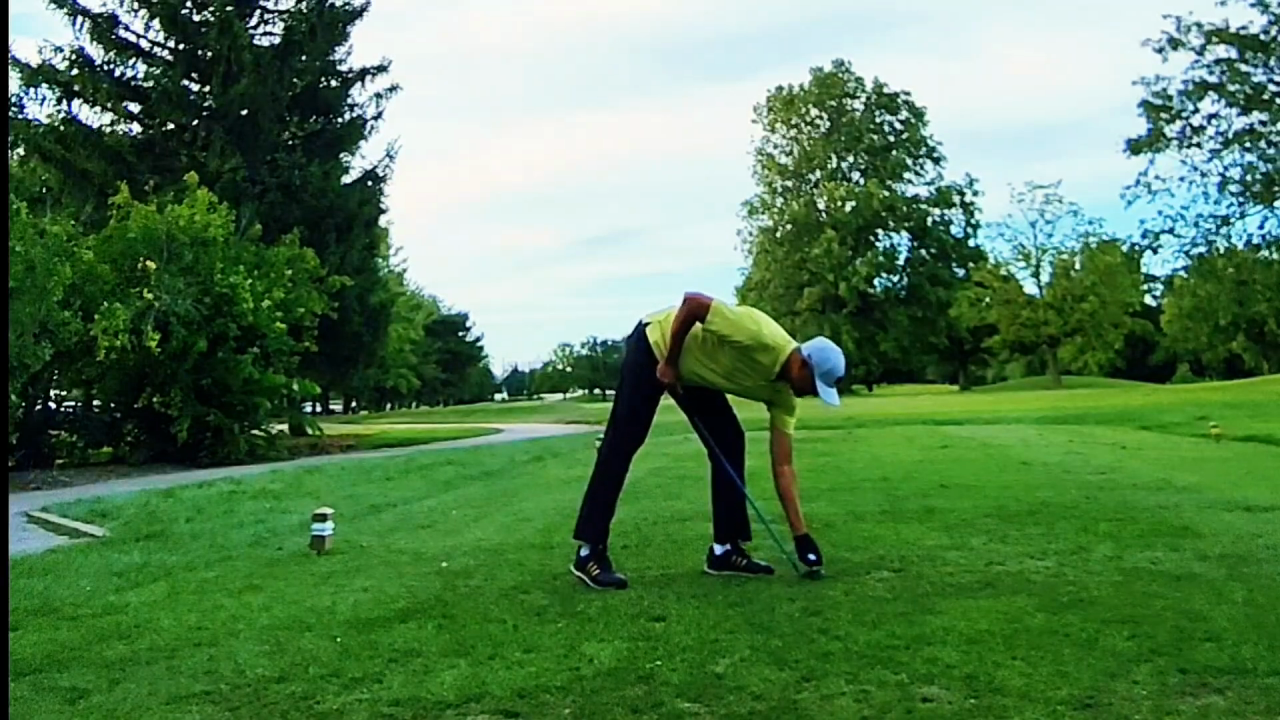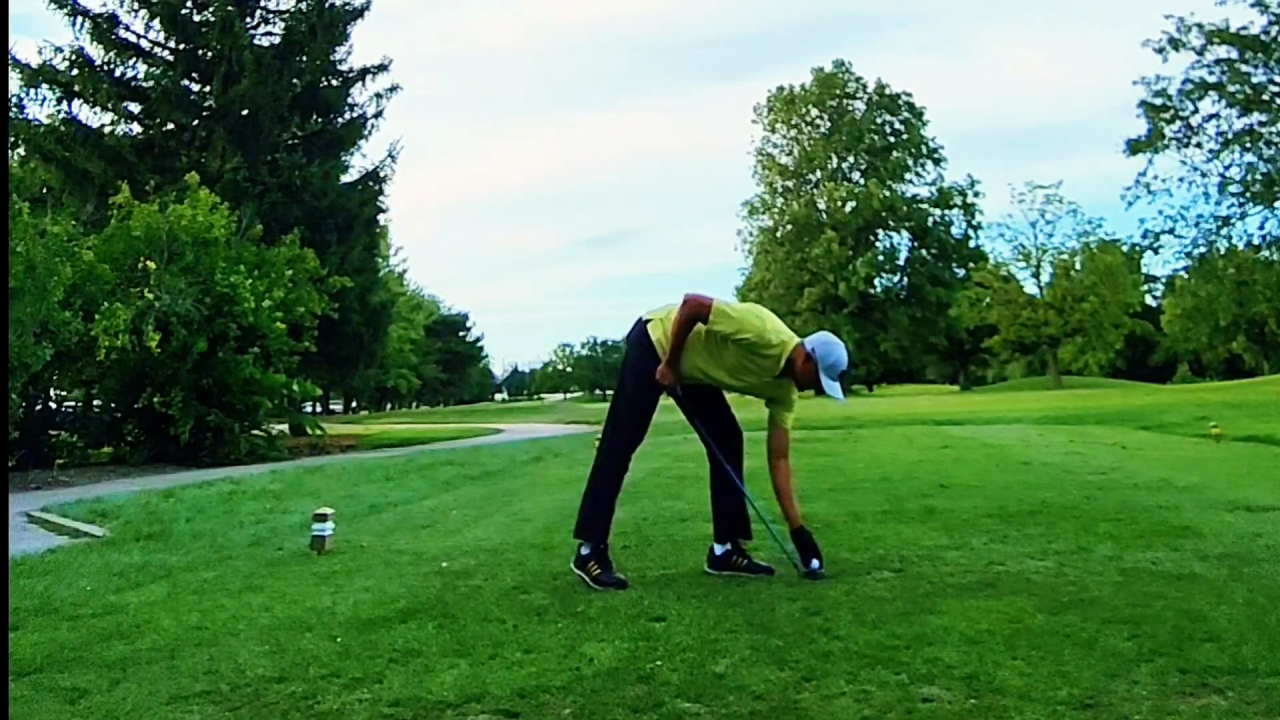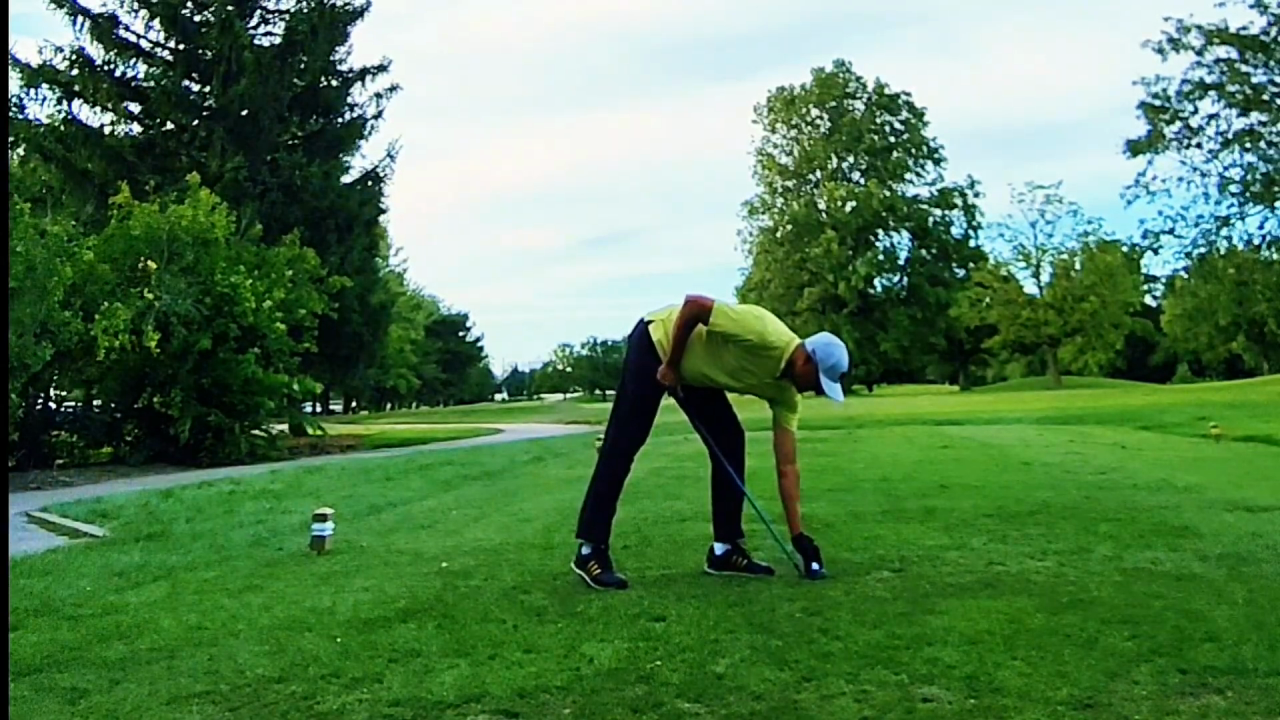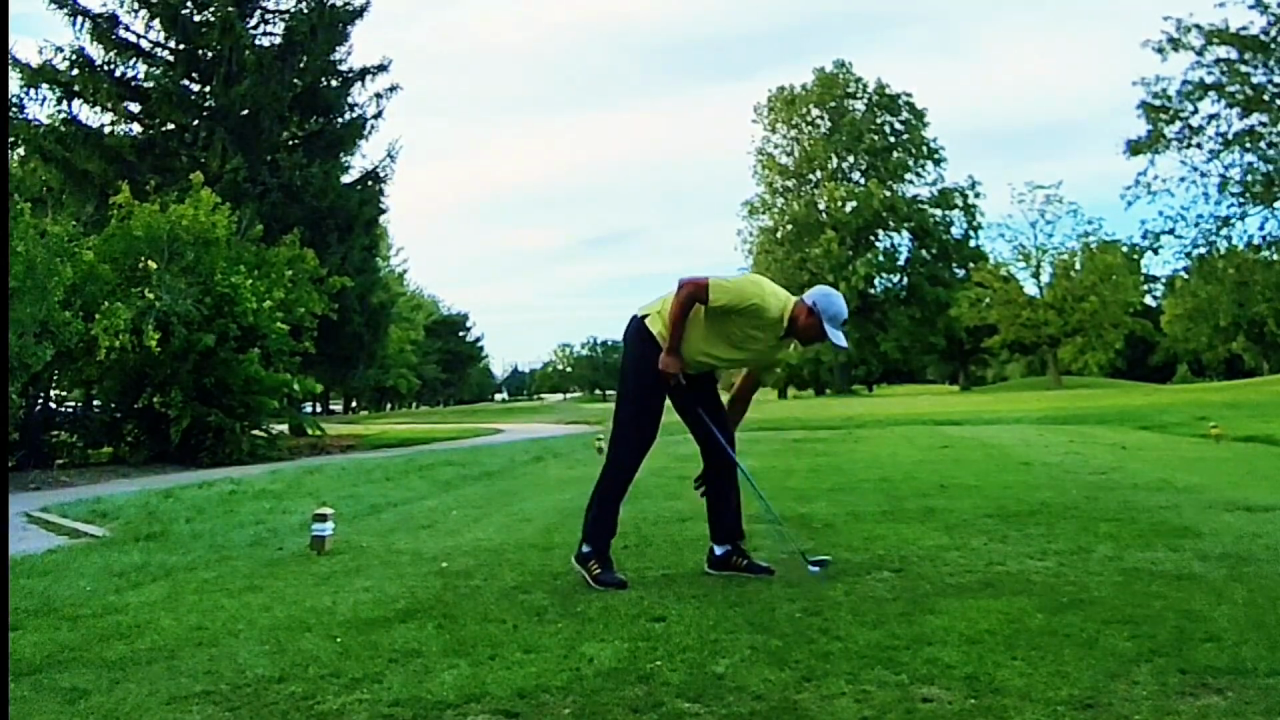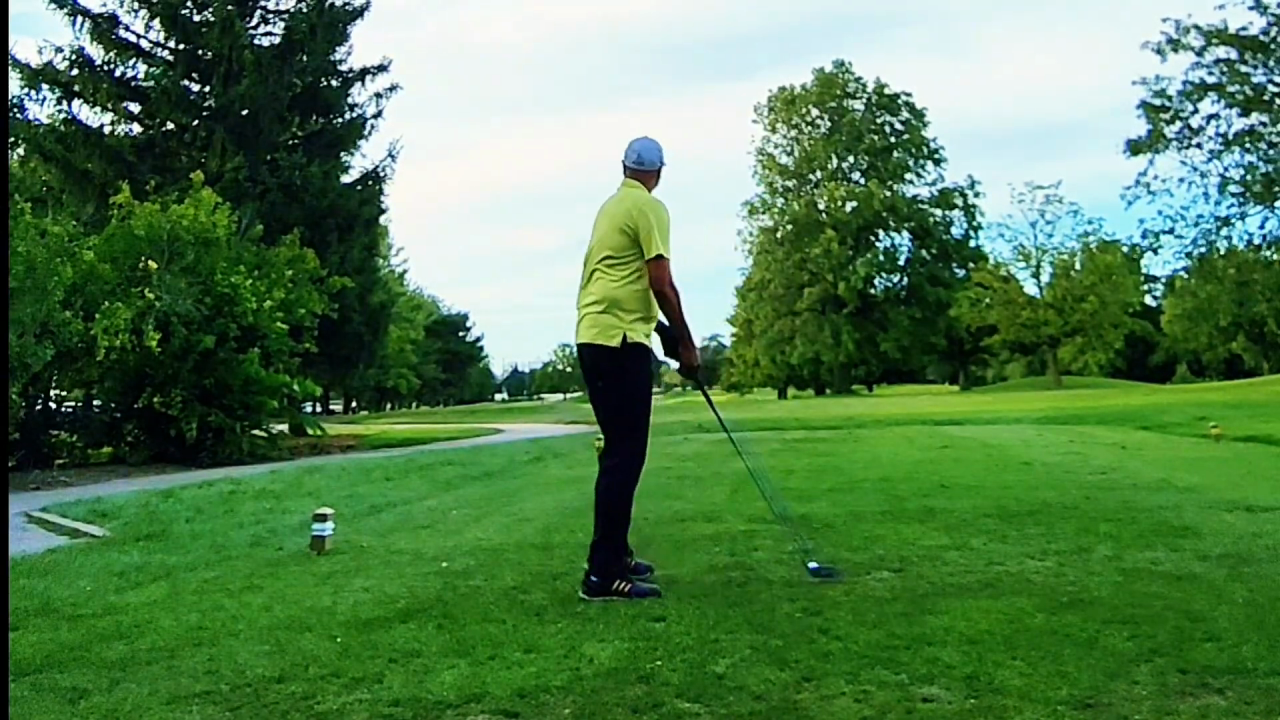
dt=1s
person 1, frame 1
left shoulder: (782, 392)
right shoulder: (759, 334)
left elbow: (782, 466)
right elbow: (691, 302)
left wrist: (800, 534)
right wrist: (669, 362)
left hip: (694, 372)
right hip: (655, 344)
left knee: (729, 444)
right knee: (622, 446)
left ankle: (725, 548)
right ankle: (590, 552)
person 1, frame 2
left shoulder: (783, 387)
right shoulder: (762, 330)
left elbow: (778, 459)
right elbow: (691, 303)
left wrist: (797, 527)
right wrist: (669, 364)
left hip: (693, 369)
right hip: (655, 341)
left knee: (728, 443)
right knee: (621, 444)
left ankle: (725, 548)
right ankle: (590, 551)
person 1, frame 3
left shoulder: (784, 389)
right shoulder: (763, 332)
left elbow: (787, 466)
right elbow: (692, 304)
left wrist: (798, 534)
right wrist: (671, 365)
left hip: (695, 372)
right hip: (658, 342)
left knee: (731, 443)
right knee: (623, 445)
left ankle: (725, 548)
right ankle: (591, 551)
person 1, frame 4
left shoulder: (782, 346)
right shoulder: (760, 297)
left elbow: (744, 393)
right elbow: (687, 287)
left wrist: (716, 461)
right wrist: (671, 353)
left hip: (693, 362)
right hip: (653, 336)
left knee: (720, 443)
right knee: (631, 443)
left ankle: (725, 548)
right ankle: (592, 549)
person 1, frame 5
left shoulder: (609, 207)
right shoulder: (649, 208)
right elbow: (661, 285)
left wrist: (655, 325)
right wrist: (687, 344)
left hip: (594, 339)
right hip: (620, 342)
left knee: (623, 451)
right knee: (624, 455)
left ankle: (612, 552)
right ankle: (602, 573)
